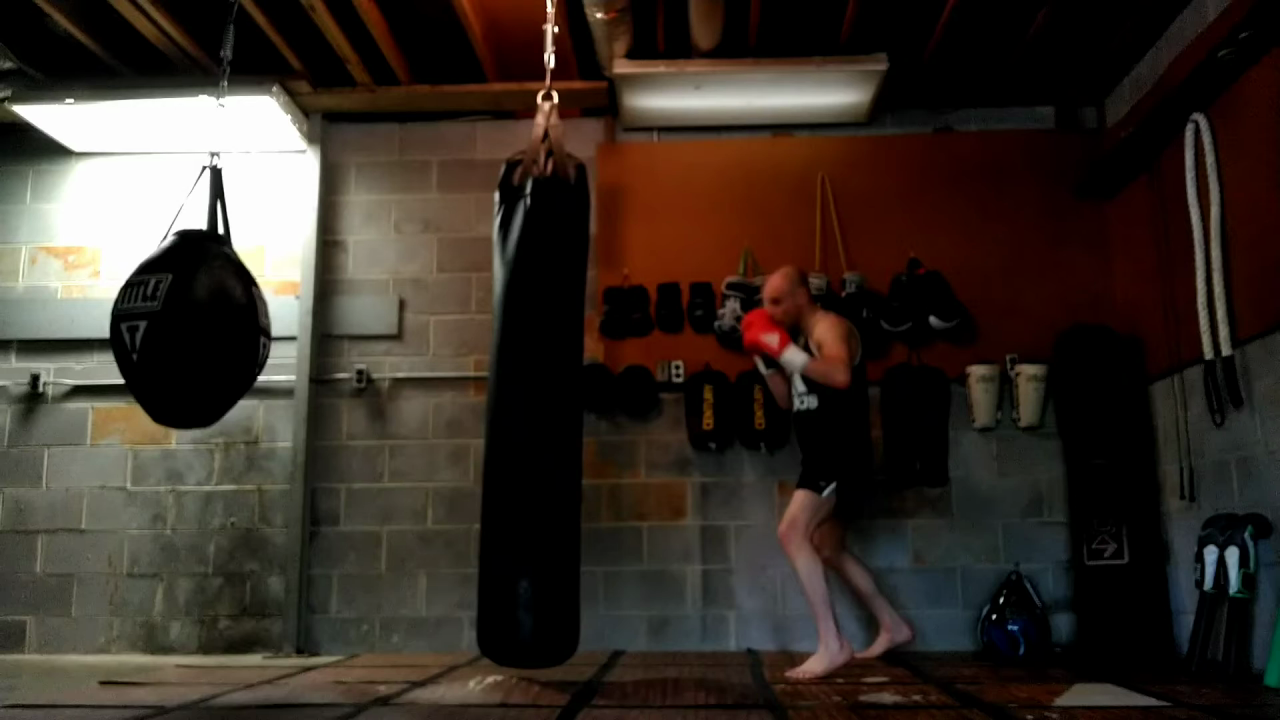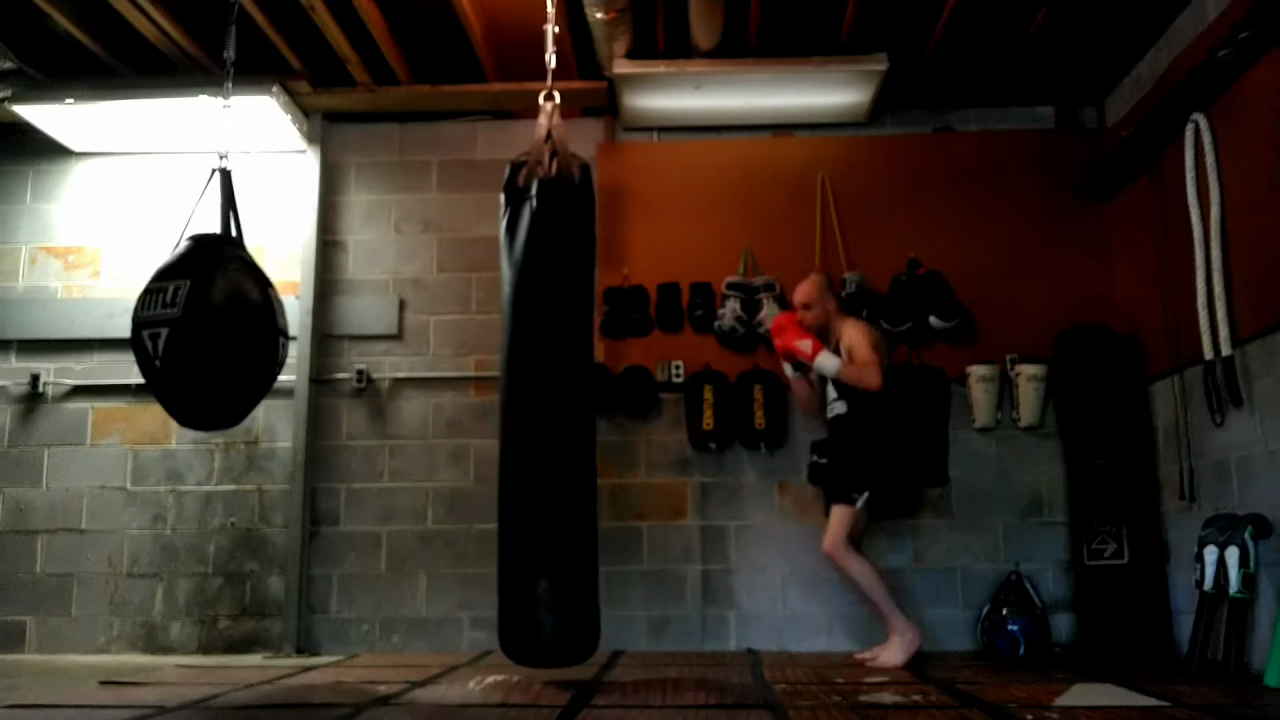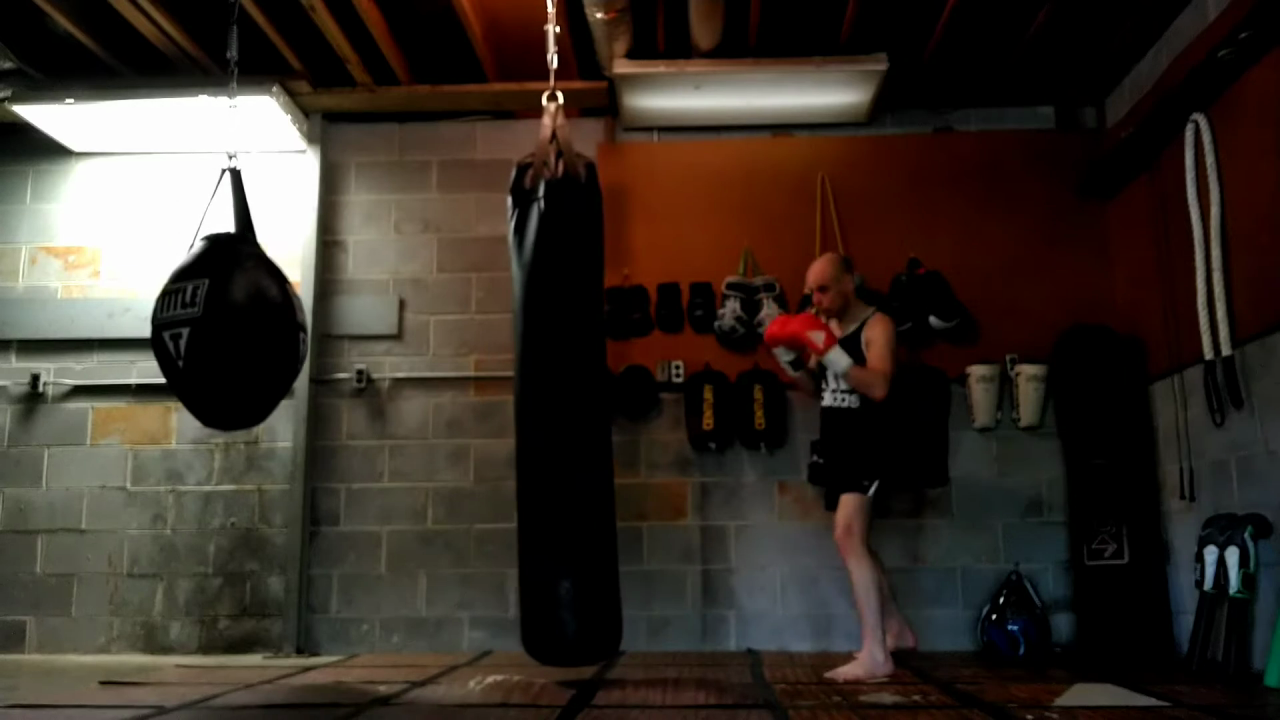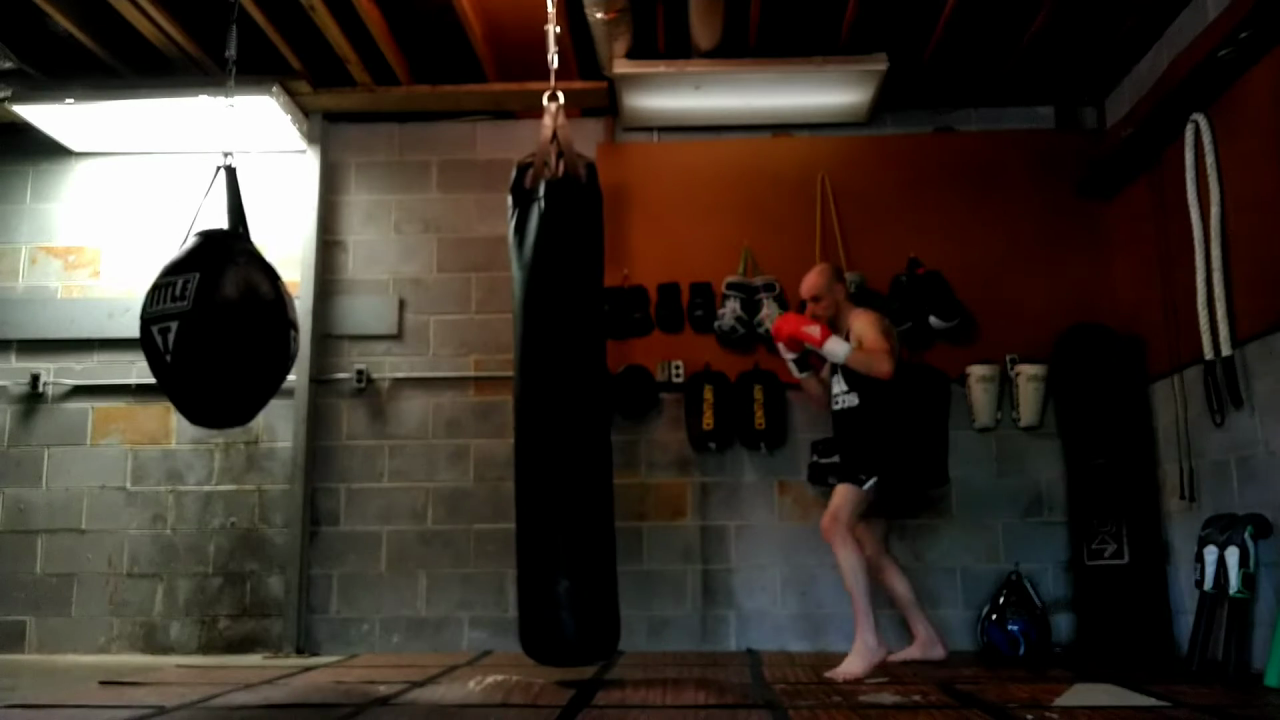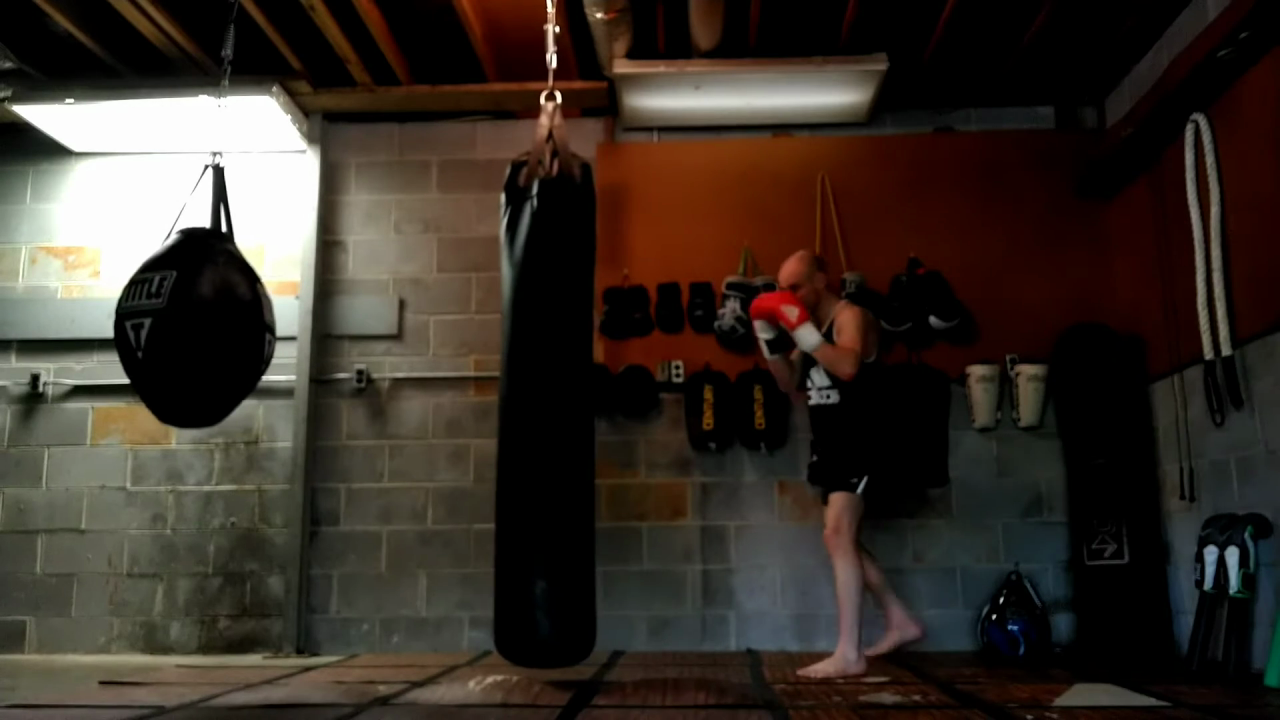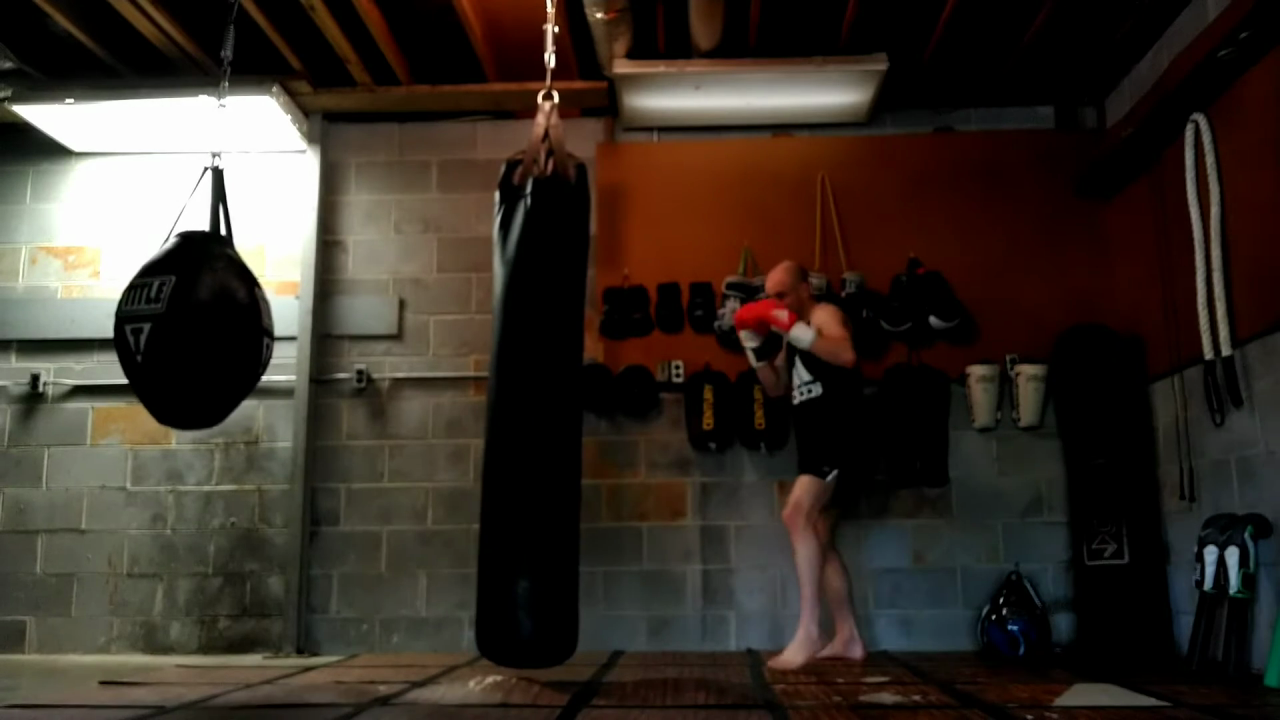
dt=0.5s
person 1, frame 1
left shoulder: (830, 326)
right shoulder: (803, 337)
left elbow: (840, 375)
right elbow: (788, 398)
left wrist: (783, 349)
right wrist: (765, 354)
left hip: (838, 452)
right hip: (821, 455)
left knee: (792, 532)
right knee: (826, 547)
left ankle: (832, 644)
right ankle: (892, 626)
person 1, frame 2
left shoulder: (857, 332)
right shoulder: (829, 343)
left elbow: (873, 379)
right elbow: (811, 404)
left wrist: (816, 355)
right wrist: (792, 359)
left hip: (868, 455)
right hip: (851, 458)
left knee: (834, 546)
right knee: (844, 549)
left ankle: (901, 629)
right ankle: (900, 633)
person 1, frame 3
left shoulder: (877, 325)
right shoulder: (828, 325)
left elbow: (878, 389)
right elbow: (812, 382)
left wrist: (830, 349)
right wrist: (788, 353)
left hip: (865, 448)
right hip: (838, 450)
left knee: (848, 537)
right knee: (851, 543)
left ankle: (875, 656)
right ankle: (897, 630)
person 1, frame 4
left shoulder: (865, 321)
right shoulder: (840, 335)
left elbow: (884, 367)
right elbow: (824, 396)
left wrist: (824, 343)
right wrist: (795, 354)
left hip: (878, 449)
right hip: (859, 452)
left knee: (834, 525)
right knee: (870, 551)
left ankle: (867, 642)
right ankle: (926, 640)
person 1, frame 5
left shoulder: (848, 316)
right shoulder: (815, 326)
left elbow: (848, 368)
right elbow: (790, 379)
left wrist: (798, 325)
right wrist: (767, 332)
left hip: (856, 444)
right hip: (831, 447)
left knee: (837, 536)
right knee: (846, 543)
left ankle: (849, 653)
right ankle: (899, 620)
person 1, frame 6
left shoulder: (826, 315)
right shoulder: (795, 333)
left elbow: (846, 355)
right elbow: (775, 386)
left wrist: (789, 325)
right wrist: (754, 342)
left hip: (836, 440)
right hip: (815, 445)
left knee: (796, 514)
right knee: (818, 541)
left ankle: (808, 631)
right ankle: (848, 638)
